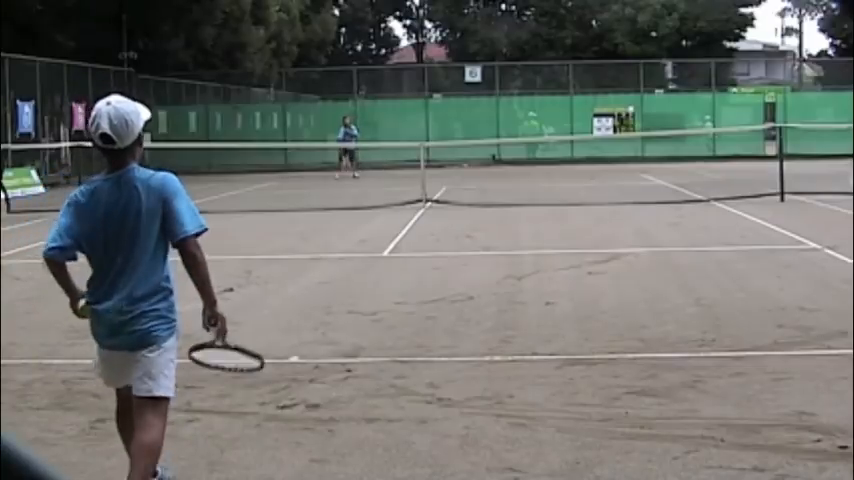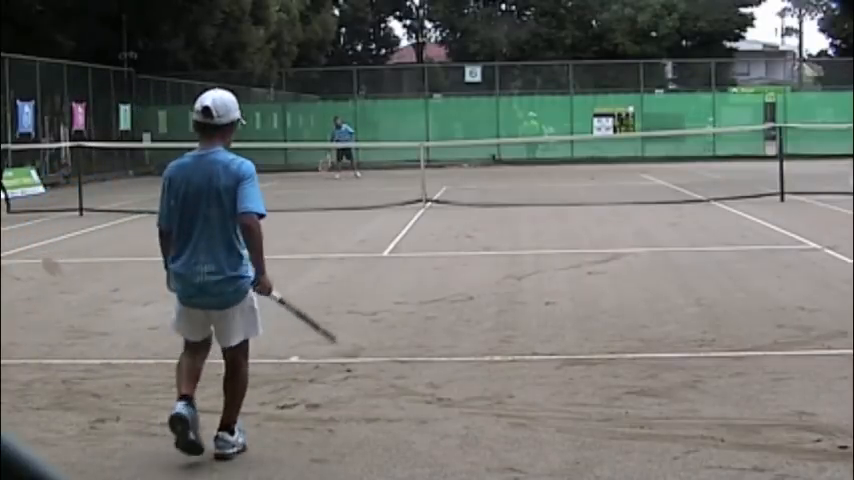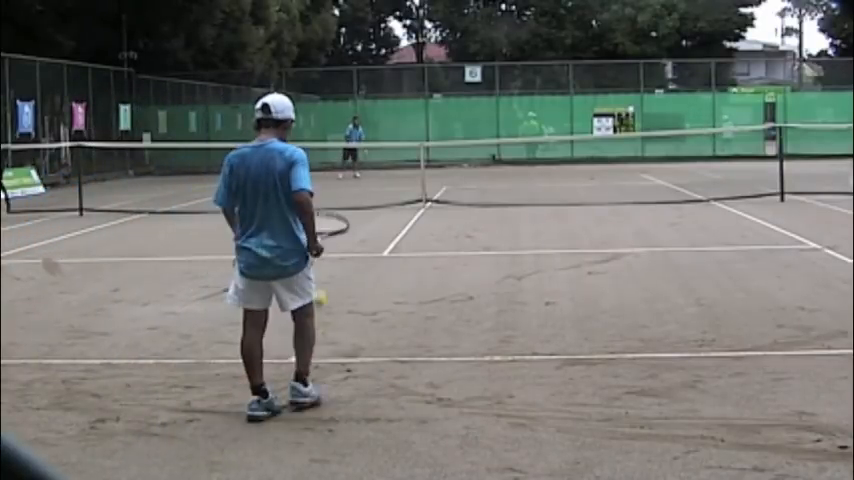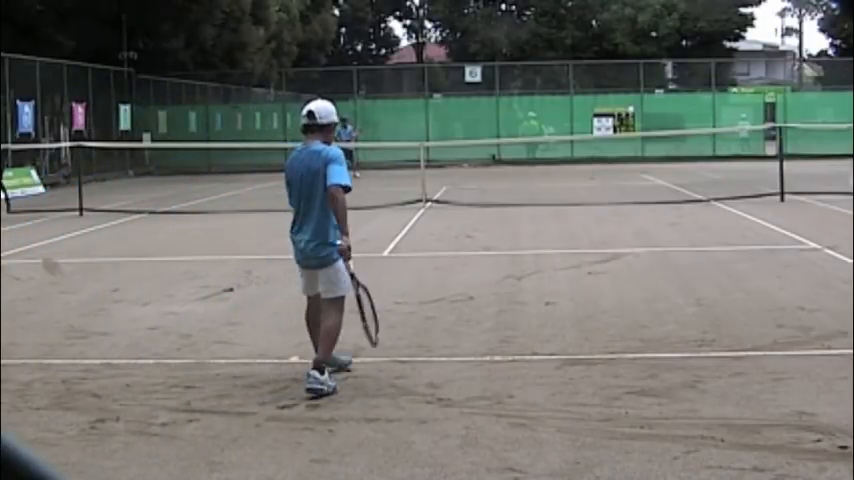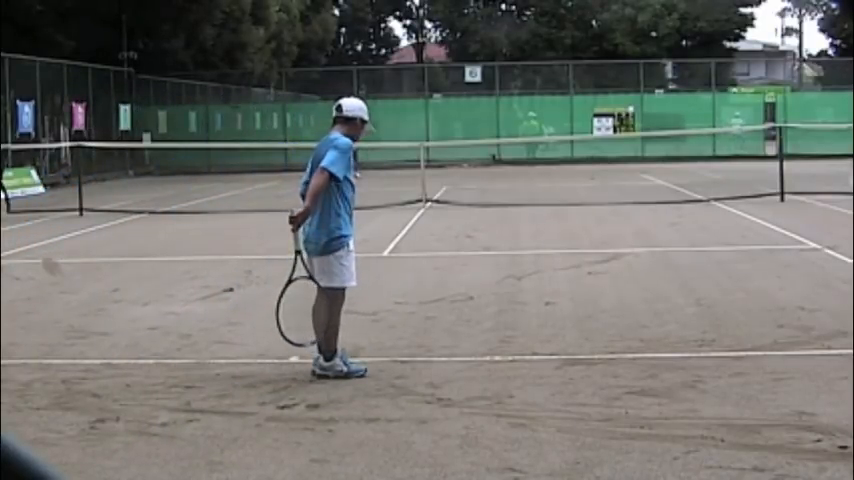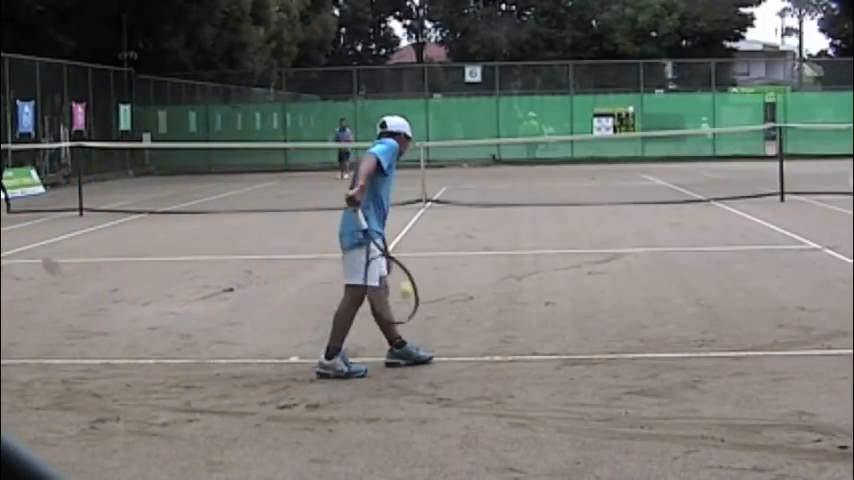
dt=0.7s
person 1, frame 1
left shoulder: (83, 198)
right shoulder: (163, 186)
left elbow: (53, 254)
right elbow: (190, 250)
left wrist: (74, 295)
right wrist: (211, 304)
left hip: (107, 322)
right hip: (153, 321)
left knee: (127, 403)
right knee: (150, 417)
person 1, frame 2
left shoulder: (175, 170)
right shoulder: (239, 169)
left elbow: (165, 228)
right elbow: (248, 223)
left wrist: (171, 268)
right wrist: (261, 271)
left hip: (188, 281)
right hip: (230, 281)
left knee: (194, 350)
right knee: (236, 357)
left ankle: (184, 406)
right ankle: (226, 433)
person 1, frame 3
left shoulder: (234, 159)
right shoulder: (293, 155)
left elbow: (226, 206)
right elbow: (302, 199)
right wrist: (312, 239)
left hip: (250, 255)
right hip: (289, 254)
left knee: (253, 326)
right knee: (304, 317)
left ankle: (259, 397)
right ankle: (301, 386)
person 1, frame 4
left shoulder: (292, 160)
right shoulder: (332, 154)
right elbow: (336, 191)
right wrist: (344, 234)
left hip: (302, 244)
right hip: (328, 245)
left knee: (315, 302)
right knee: (333, 308)
left ankle: (324, 358)
right ankle: (318, 372)
person 1, frame 5
left shoulder: (322, 146)
right shoulder: (343, 144)
left elbow: (305, 188)
right elbow: (321, 176)
right wrist: (307, 209)
left hip: (316, 233)
right hip: (335, 234)
left knee: (325, 295)
right knee: (334, 296)
left ankle: (325, 355)
right ankle: (330, 361)
person 1, frame 6
left shoulder: (381, 151)
right shoulder: (388, 146)
right elbow: (368, 161)
right wrist: (359, 187)
left hip: (364, 231)
right hip: (362, 232)
left knee: (378, 291)
right knee: (355, 293)
left ankle: (398, 348)
right ankle: (331, 359)
